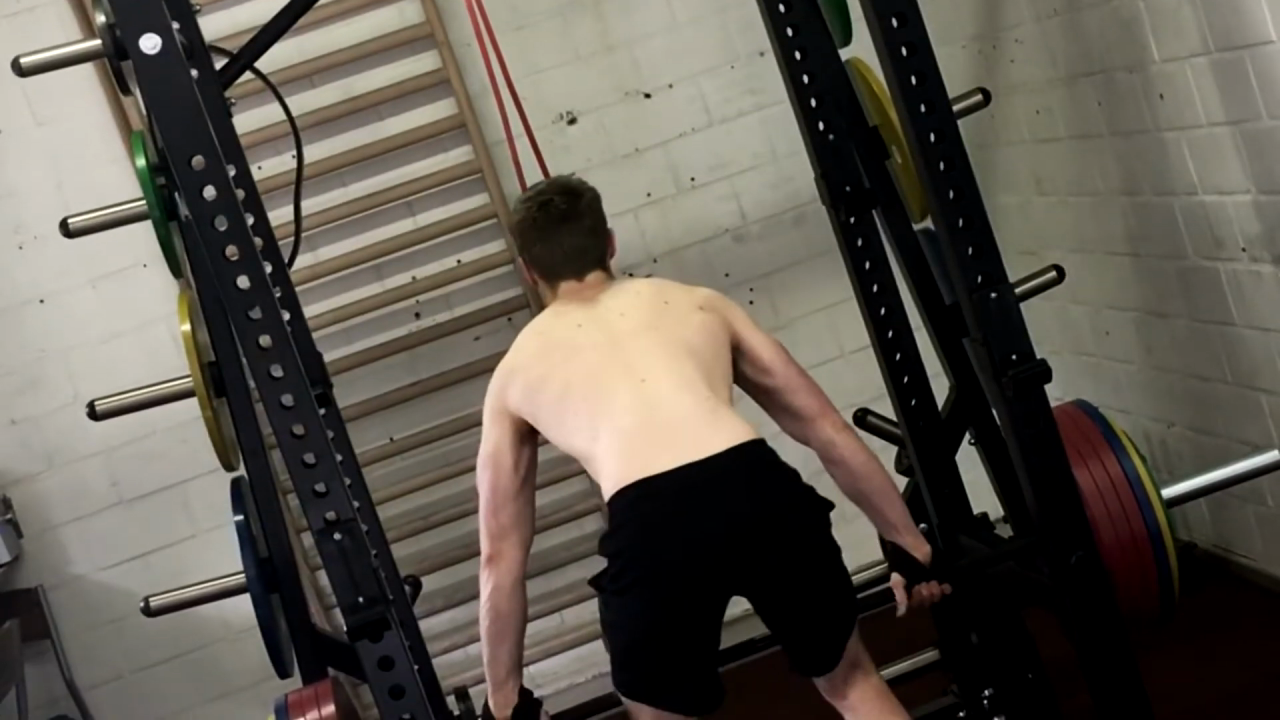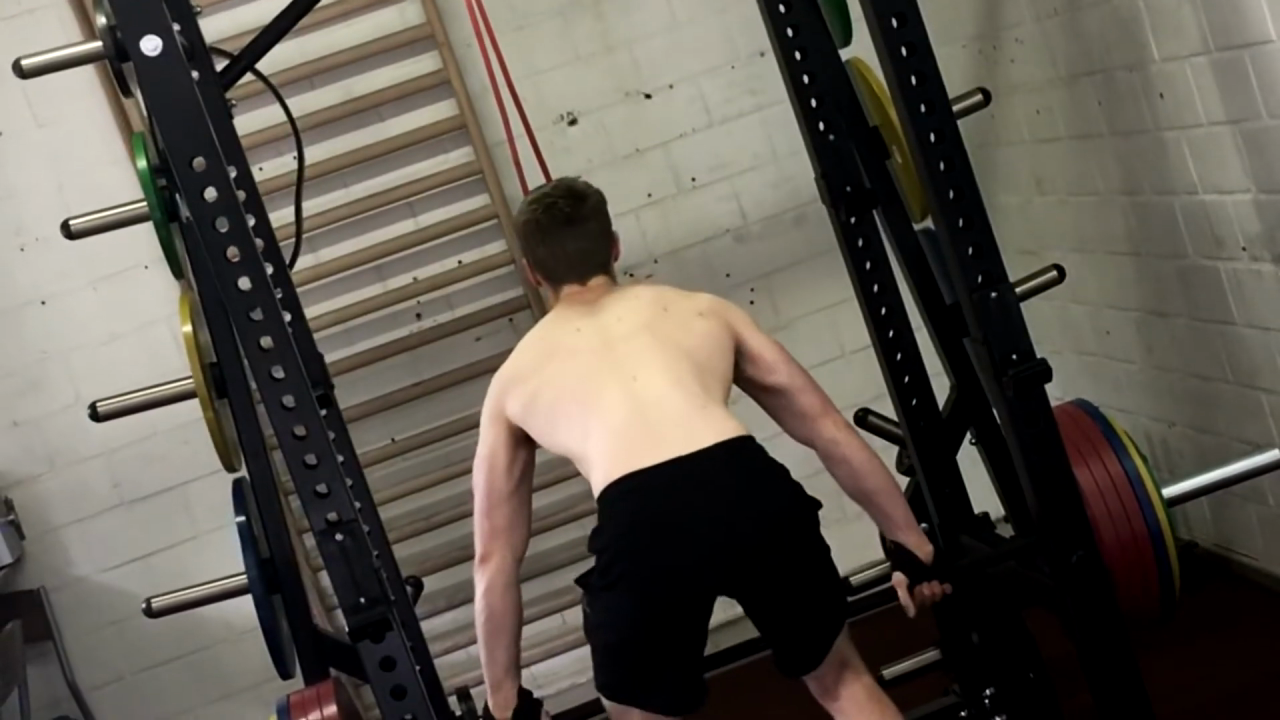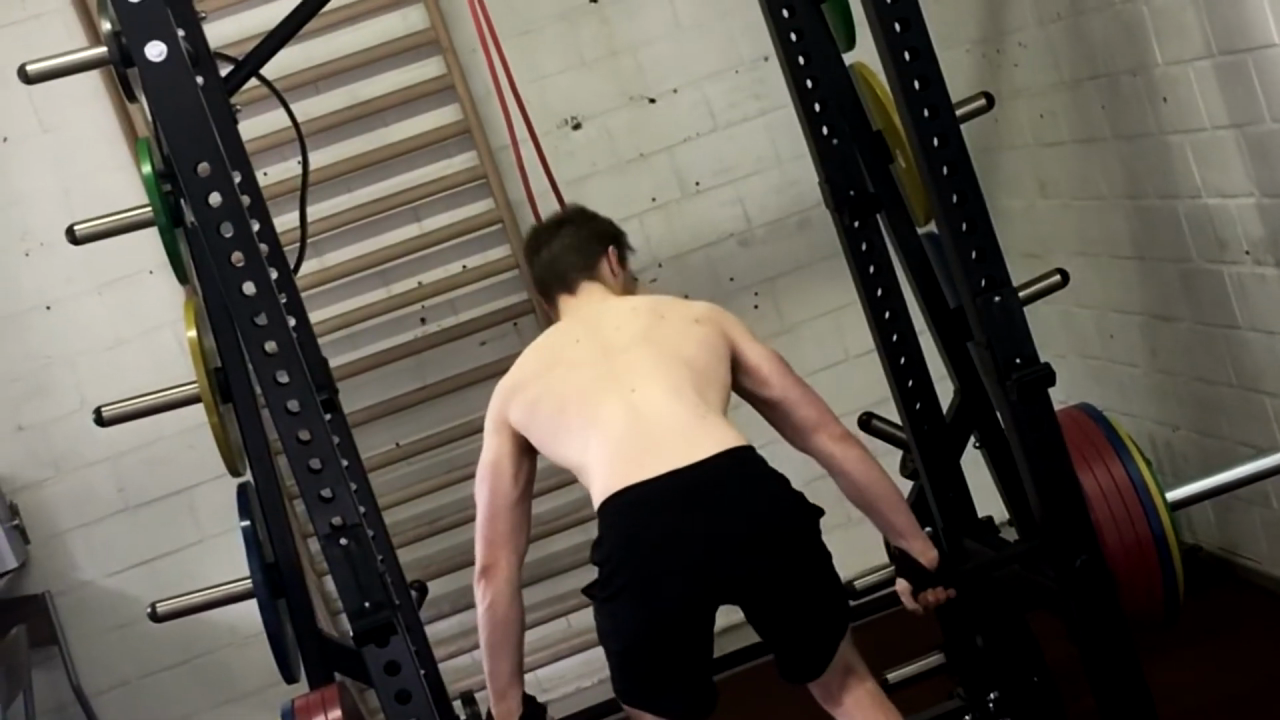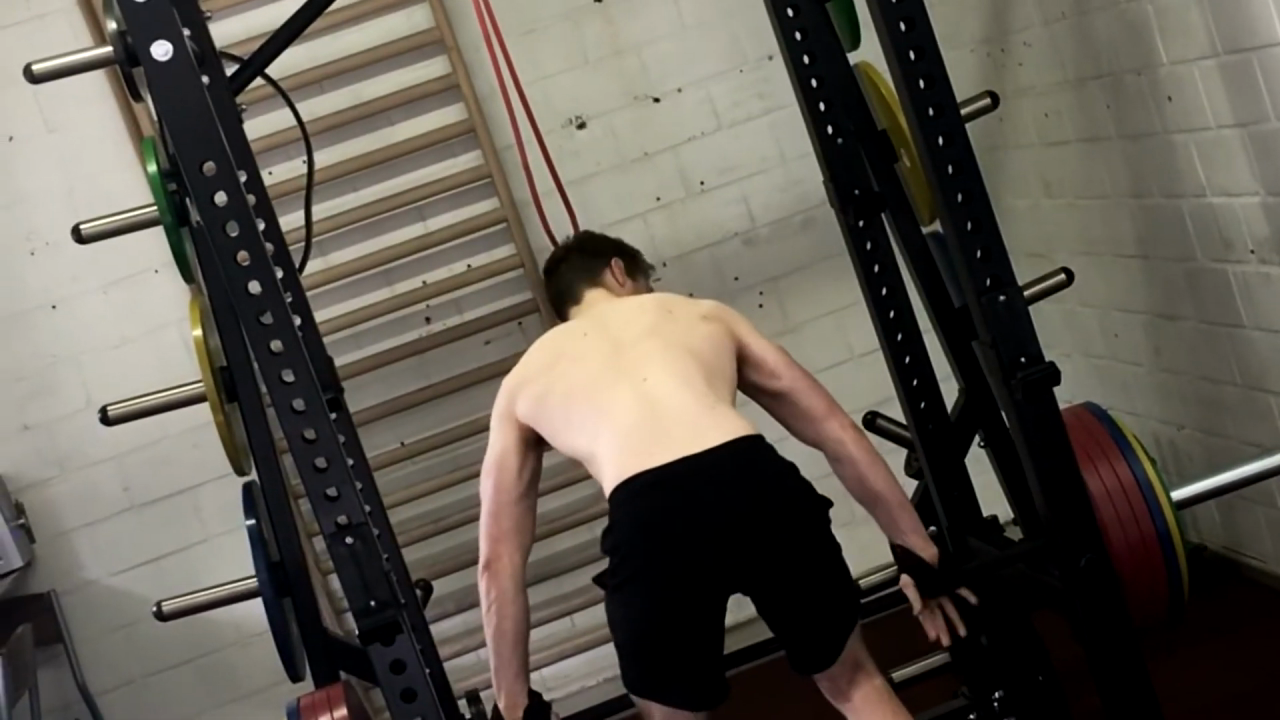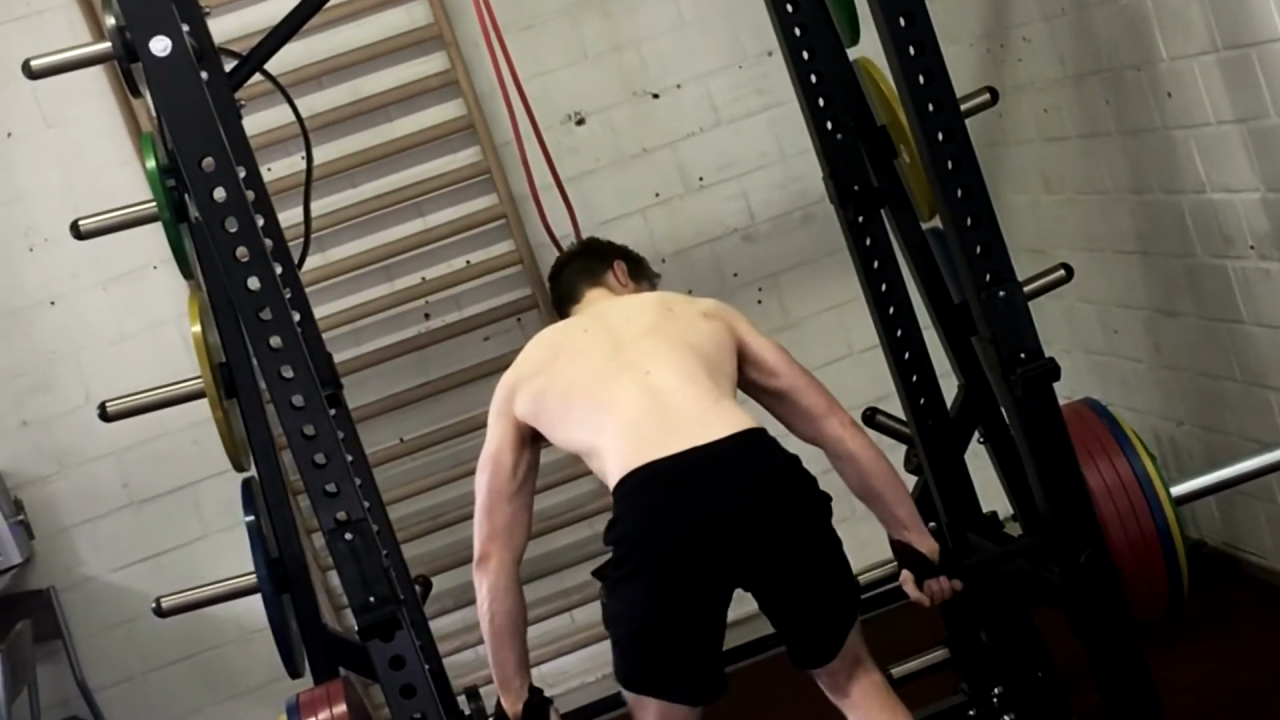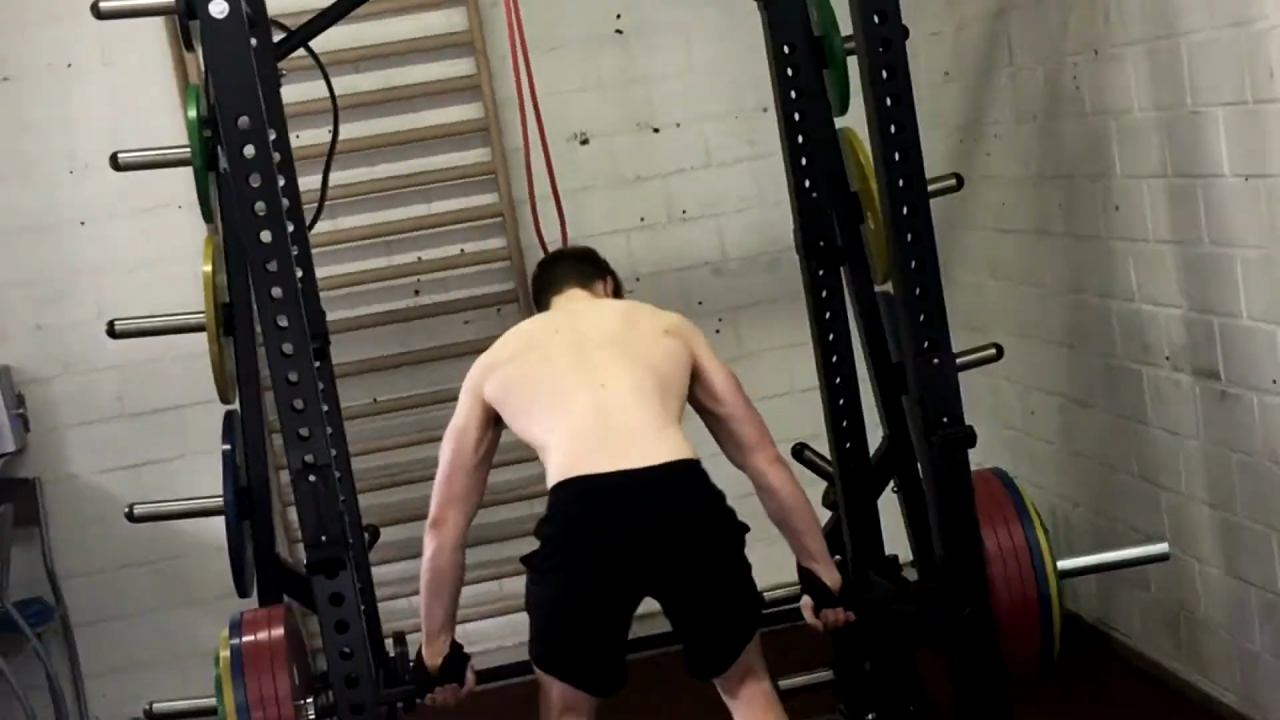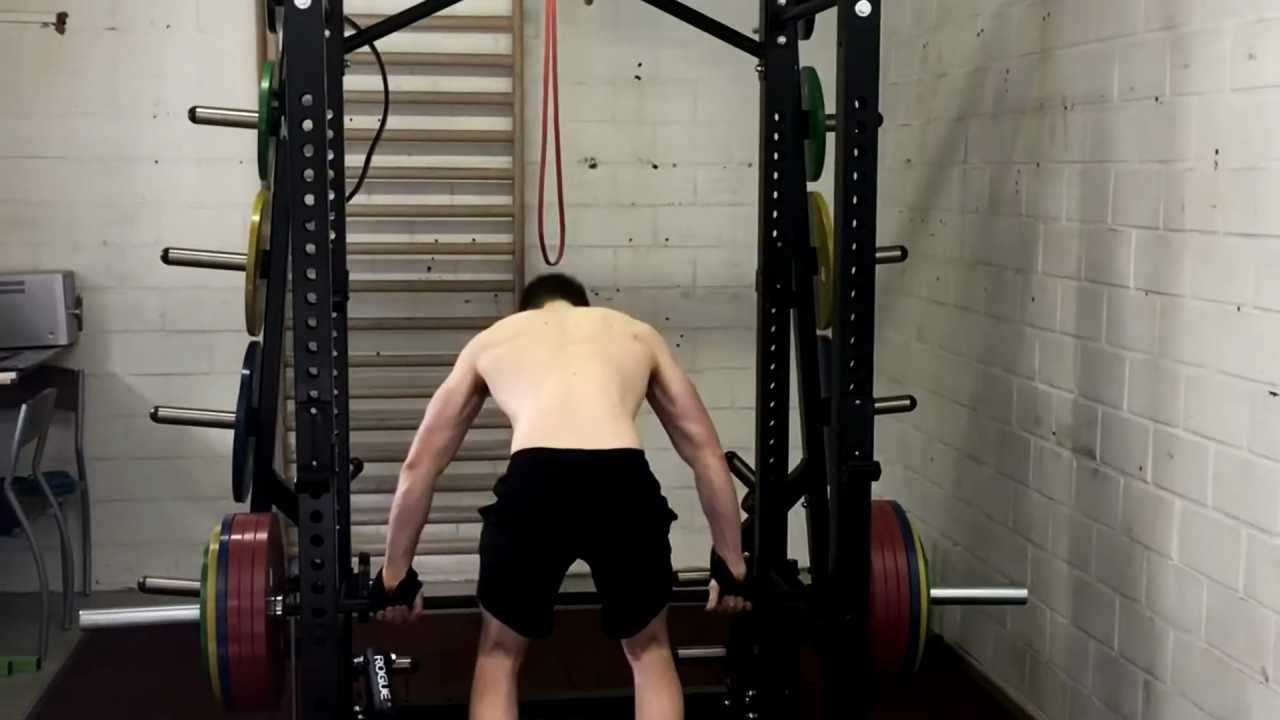
dt=0.3s
person 1, frame 1
left shoulder: (516, 372)
right shoulder: (698, 303)
left elbow: (502, 554)
right elbow: (827, 430)
right wrist: (912, 545)
left hip: (651, 532)
right hip: (764, 492)
person 1, frame 2
left shoulder: (516, 376)
right shoulder: (701, 309)
left elbow: (495, 556)
right elbow: (830, 432)
right wrist: (914, 544)
left hip: (640, 530)
right hip: (752, 493)
person 1, frame 3
left shoulder: (518, 383)
right shoulder: (697, 315)
left elbow: (495, 566)
right elbow: (829, 439)
right wrist: (917, 549)
left hip: (641, 541)
right hip: (752, 502)
person 1, frame 4
left shoulder: (525, 380)
right shoulder: (703, 313)
left elbow: (499, 560)
right elbow: (837, 432)
right wrist: (920, 551)
left hip: (650, 527)
right hip: (761, 489)
right knee: (851, 679)
person 1, frame 5
left shoulder: (525, 373)
right shoulder: (702, 311)
left elbow: (493, 554)
right elbow: (836, 429)
right wrist: (919, 544)
left hip: (656, 519)
right hip: (769, 482)
right knee: (850, 677)
person 1, frame 6
left shoulder: (498, 358)
right shoulder: (665, 324)
left elbow: (446, 522)
right elbow: (763, 461)
left wrist: (438, 649)
right wrist: (823, 570)
left hip: (584, 523)
right hip: (689, 508)
person 1, frame 7
left shoulder: (493, 339)
right shoulder: (637, 334)
left elbow: (421, 464)
right elbow: (706, 455)
left wrist: (395, 575)
right wrist: (732, 565)
left hip: (533, 491)
right hip: (626, 489)
left knee: (499, 654)
right knee: (649, 651)
